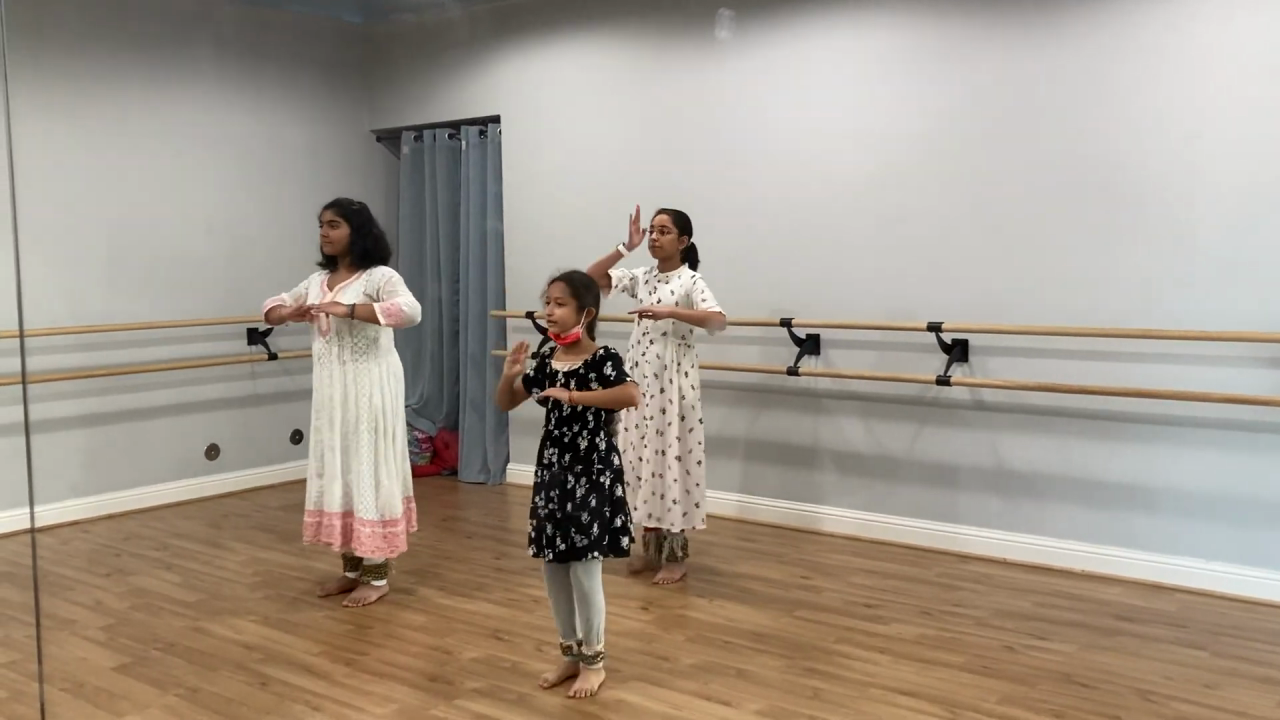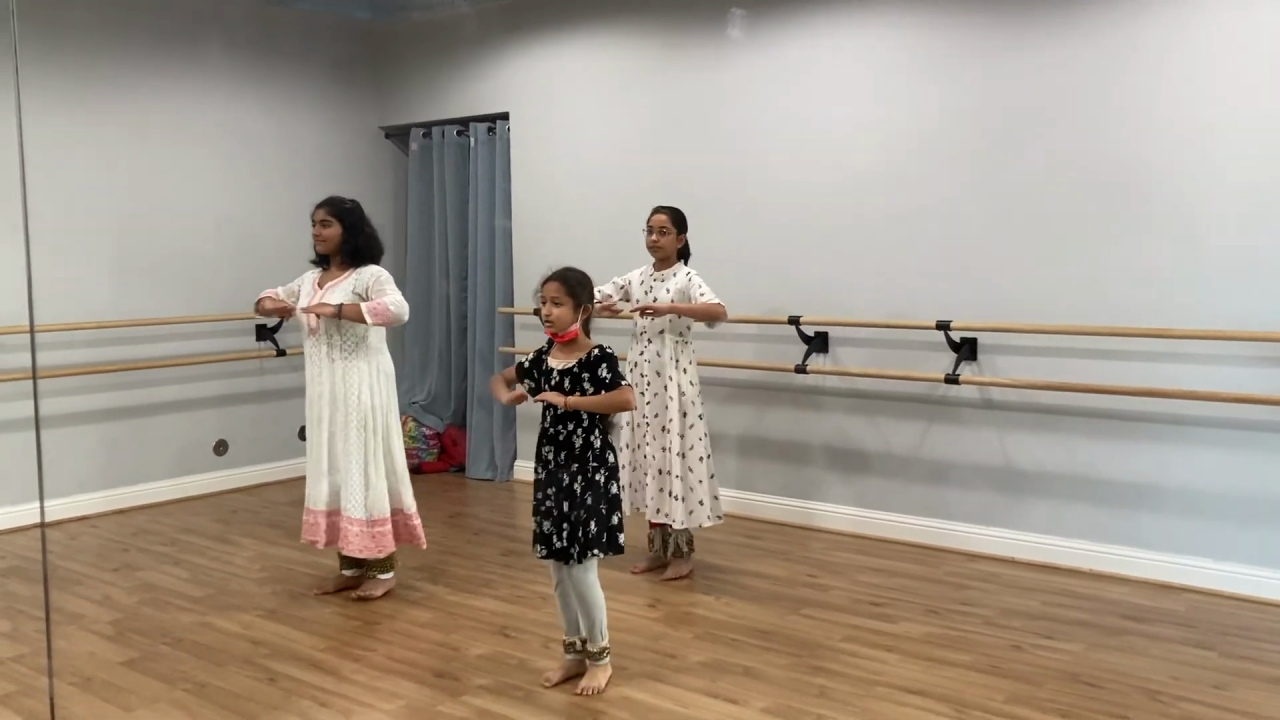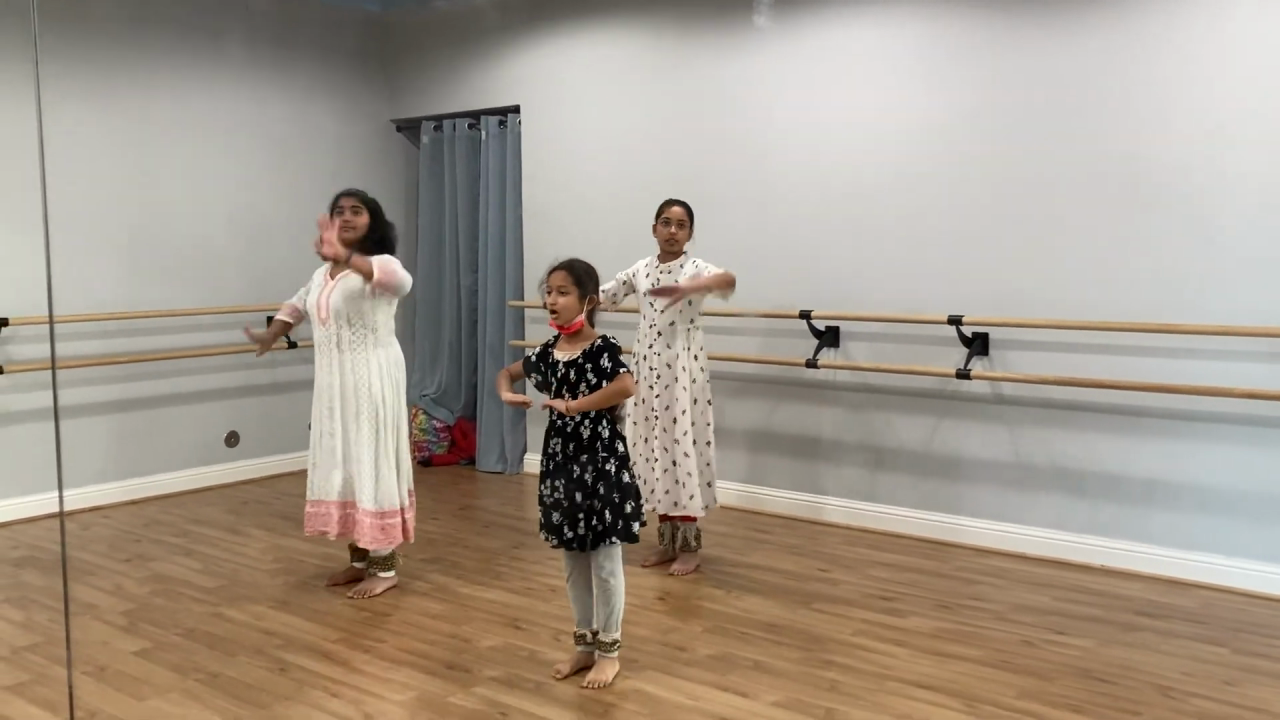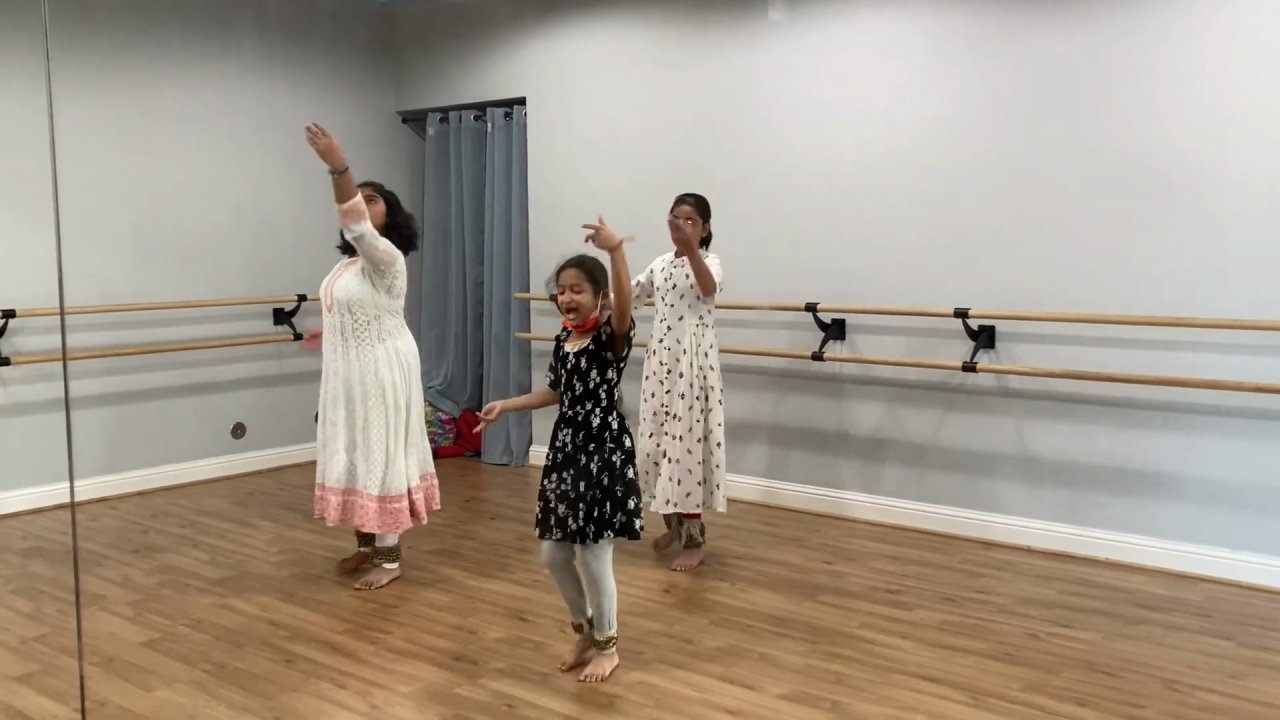
dt=0.7s
person 1, frame 1
left shoulder: (603, 358)
right shoulder: (545, 359)
left elbow: (631, 395)
right elbow: (506, 404)
left wrist: (572, 396)
right wrist: (511, 375)
left hip: (592, 472)
right hip: (553, 469)
left knee: (584, 571)
right knee: (553, 568)
left ankle: (593, 662)
right ankle: (570, 655)
person 1, frame 2
left shoulder: (598, 358)
right shoulder: (542, 356)
left elbow: (627, 400)
right elbow: (500, 378)
left wrist: (568, 401)
right wrist: (507, 396)
left hip: (589, 469)
right hip: (551, 467)
left knee: (581, 568)
right knee: (559, 568)
left ankle: (599, 658)
right ankle: (575, 652)
person 1, frame 3
left shoulder: (603, 348)
right shoulder: (548, 349)
left elbow: (626, 388)
right elbow: (507, 372)
left wrist: (575, 407)
right wrist: (507, 394)
left hip: (601, 460)
right hip: (559, 459)
left knee: (604, 561)
right knee: (574, 559)
left ankle: (608, 651)
right ankle: (585, 644)
person 1, frame 4
left shoulder: (611, 339)
right shoulder: (563, 343)
left elbow: (625, 307)
left wrist: (615, 251)
right wrist: (505, 405)
left hip: (604, 454)
right hip: (565, 451)
left knee: (593, 558)
right knee: (554, 555)
left ankle: (606, 647)
right ankle: (584, 631)
person 2, frame 1
left shoulder: (380, 277)
right shoulder: (317, 281)
left elbow: (410, 311)
right elbow: (271, 307)
left wrist: (349, 310)
right wrist: (290, 313)
left hip: (370, 390)
right hip: (330, 393)
left knee: (369, 471)
right knee: (334, 472)
left ankle: (377, 576)
right ankle: (352, 568)
person 2, frame 2
left shoulder: (370, 276)
right shoulder: (310, 279)
left elbow: (398, 310)
right elbow: (268, 298)
left wrist: (336, 309)
right wrist: (271, 305)
left hip: (362, 387)
right hip: (324, 389)
left knee: (364, 470)
right knee: (331, 470)
left ankle: (383, 568)
right ankle: (350, 566)
person 2, frame 3
left shoulder: (378, 266)
right shoulder: (324, 274)
left elbow: (399, 281)
right elbow: (298, 306)
left wrist: (346, 255)
right wrist: (271, 334)
left hip: (372, 381)
right hip: (333, 384)
left knee: (372, 464)
right knee: (340, 465)
left ankle: (385, 568)
right ankle: (360, 559)
person 2, frame 4
left shoulder: (386, 257)
right shoulder: (348, 263)
left elbow: (357, 224)
left wrist: (337, 164)
right wrist: (325, 332)
left hip: (383, 370)
right hip: (348, 372)
left knee: (380, 457)
right knee: (350, 454)
left ankle: (388, 559)
right ankle: (366, 546)
person 3, frame 1
left shoulder: (690, 281)
right shoulder: (640, 277)
left elbow: (718, 320)
right elbow: (593, 277)
left wrist: (670, 312)
right wrist: (625, 249)
left hip: (674, 381)
right hip: (640, 380)
left knee: (671, 459)
right knee: (639, 461)
left ankle: (674, 555)
right ankle: (652, 542)
person 3, frame 2
left shoulder: (687, 278)
right shoulder: (635, 278)
left elbow: (719, 312)
right elbow: (591, 297)
left wrist: (669, 308)
right wrist: (602, 308)
left hip: (674, 378)
right hip: (641, 378)
left knee: (674, 457)
right knee: (647, 459)
left ankle: (682, 552)
right ankle: (658, 548)
person 3, frame 3
left shoulder: (694, 269)
right shoulder: (641, 270)
left elbow: (728, 280)
right elbow: (603, 297)
left wrist: (687, 287)
left hip: (684, 372)
right hip: (647, 371)
left knee: (682, 452)
right knee: (654, 452)
left ankle: (689, 546)
right ankle: (667, 541)
person 3, frame 4
left shoulder: (706, 262)
right shoulder: (659, 266)
left elbow: (709, 289)
left wrist: (691, 249)
left hip: (693, 365)
right hip: (660, 365)
left knee: (688, 445)
right knee: (657, 445)
left ankle: (694, 541)
right ankle: (675, 524)
